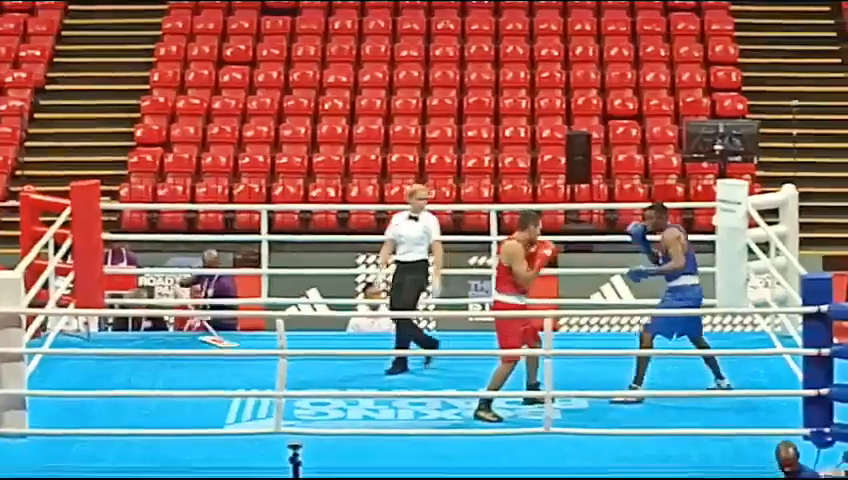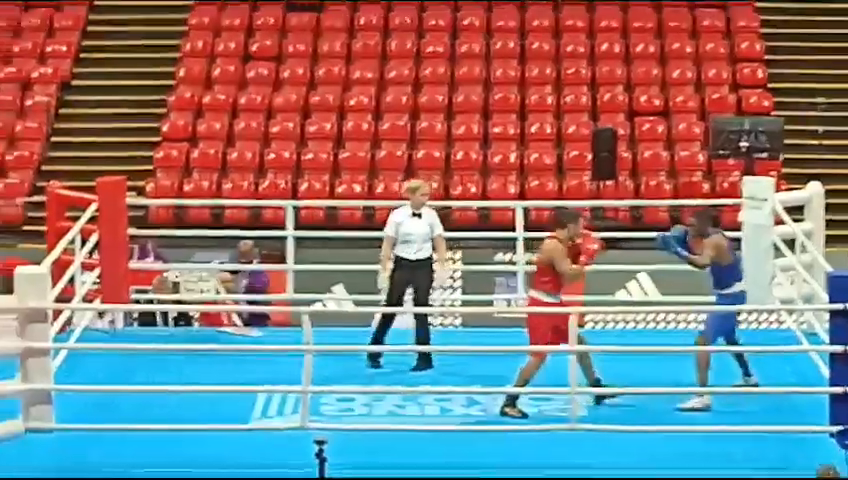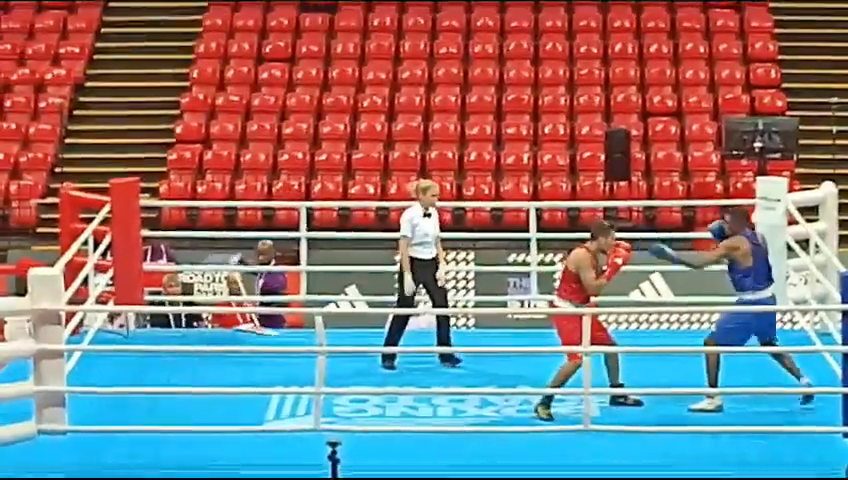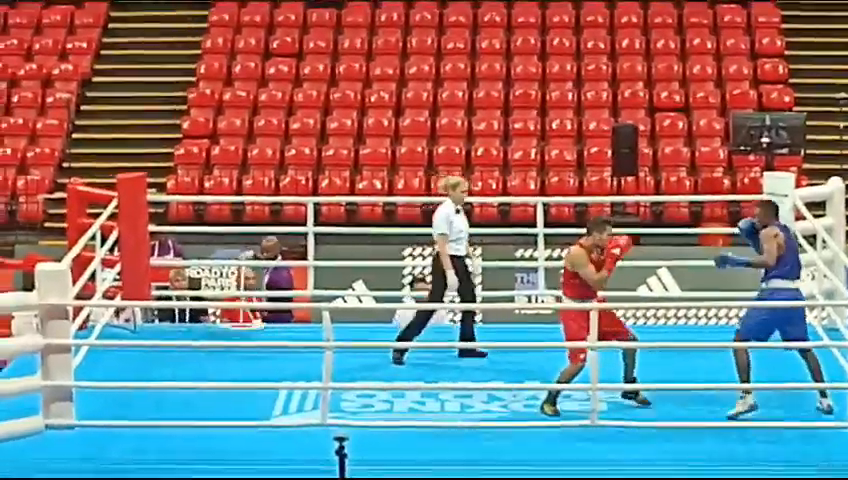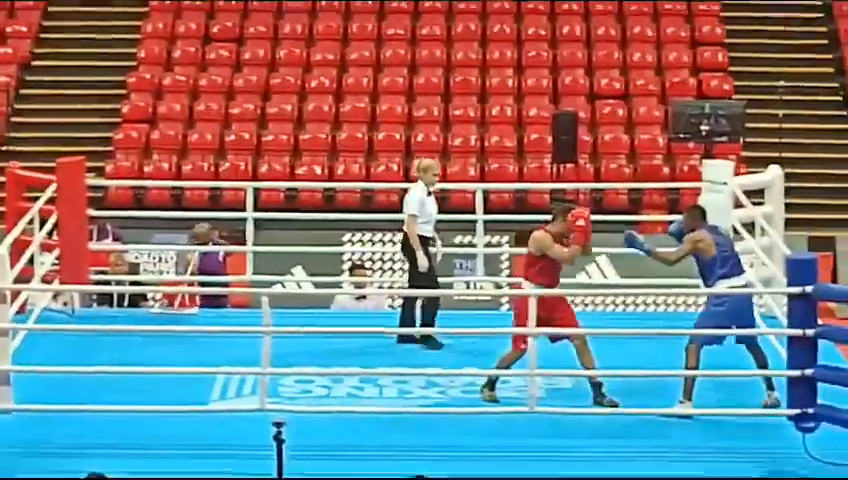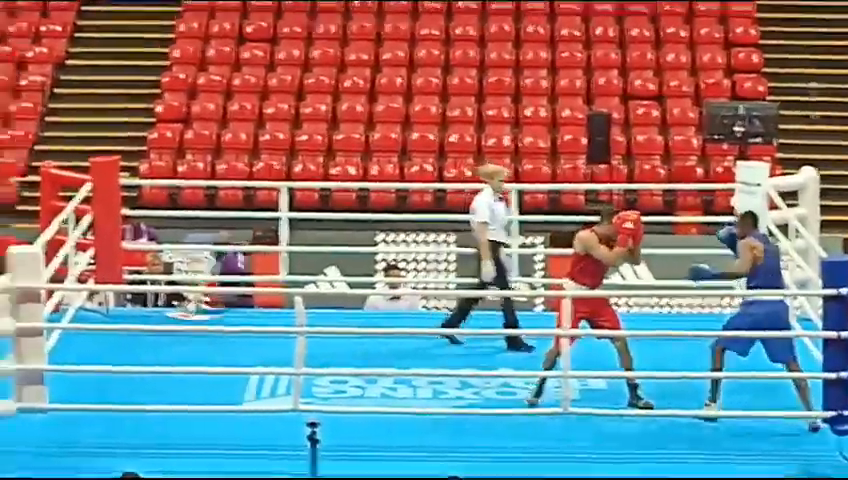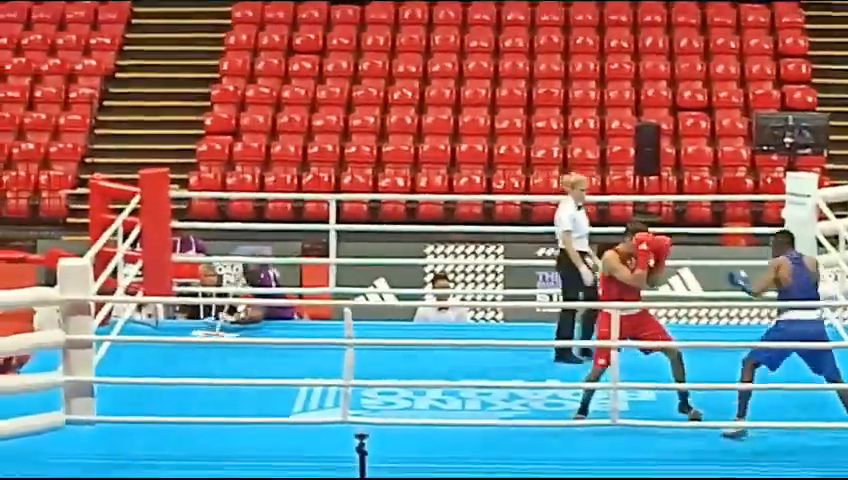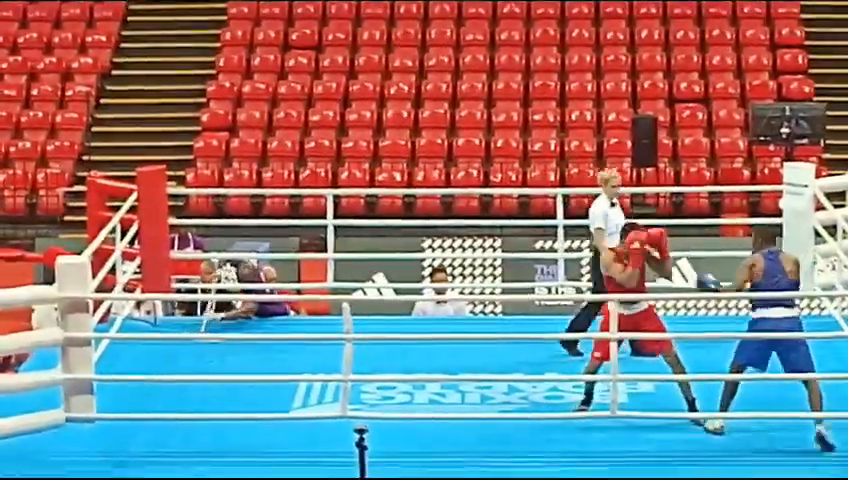
dt=0.3s
person 1, frame 1
left shoulder: (670, 234)
right shoulder: (673, 233)
left elbow: (679, 264)
right elbow: (660, 262)
left wrist: (648, 272)
right wrist: (642, 243)
left hip: (680, 292)
right hip: (692, 290)
left knee: (646, 334)
right knee: (696, 337)
left ankle: (636, 387)
right ankle: (721, 380)
person 1, frame 2
left shoulder: (713, 241)
right shoulder: (716, 238)
left elbow: (703, 263)
right elbow: (702, 260)
left wrist: (677, 251)
right wrist: (684, 246)
left hip: (730, 296)
right hip: (733, 294)
left knee: (703, 341)
right knee: (729, 337)
left ankle: (702, 397)
right ankle: (749, 377)
person 1, frame 3
left shoulder: (732, 243)
right shoulder: (759, 238)
left elbow: (700, 262)
left wrist: (670, 255)
left hip: (748, 304)
right hip: (767, 300)
left knee: (712, 344)
right knee: (770, 346)
left ankle: (713, 398)
right ankle: (802, 380)
person 1, frame 4
left shoulder: (768, 232)
right shoulder: (788, 232)
left elbow: (769, 261)
left wrist: (737, 261)
right wrist: (753, 239)
left hip: (773, 294)
right hip: (793, 294)
left knee: (740, 341)
right knee: (804, 348)
left ankle: (747, 396)
right ankle: (824, 398)
person 1, frame 5
left shoulder: (694, 237)
right shoulder: (721, 234)
left elbow: (671, 259)
left wrist: (643, 247)
left hip: (723, 296)
right hip: (742, 291)
left knee: (693, 347)
right knee: (752, 344)
left ankle: (685, 403)
right ankle: (771, 392)
person 1, frame 6
left shoulder: (745, 243)
right shoulder: (772, 245)
left elbow: (742, 270)
left wrist: (709, 273)
right wrist: (733, 245)
left hip: (755, 306)
right hip: (778, 307)
left knee: (719, 348)
right knee: (791, 362)
left ankle: (712, 405)
right ankle: (812, 414)
person 1, frame 7
left shoulder: (777, 263)
right shoulder: (812, 262)
left elbow: (757, 292)
left wrist: (741, 282)
left hip: (787, 326)
right hip: (814, 324)
left knee: (748, 365)
left ankle: (739, 422)
person 1, frame 8
left shoulder: (752, 261)
right shoulder: (793, 260)
left elbow: (734, 291)
left hip: (762, 323)
right hip: (790, 322)
left knee: (736, 369)
right knee: (809, 378)
left ankle: (719, 420)
right ankle: (819, 427)
person 2, frame 1
left shoulder: (519, 245)
right shoulder: (514, 247)
left elbow: (524, 271)
right elbow: (525, 282)
left wrist: (536, 256)
right wrist: (540, 261)
left hip: (517, 305)
right hip: (508, 306)
left knee: (534, 343)
right knee: (511, 359)
left ankle: (532, 392)
right ankle: (483, 406)
person 2, frame 2
left shoulder: (562, 243)
right shoulder: (554, 246)
left elbow: (568, 266)
right elbow: (571, 277)
left wrist: (580, 250)
right wrist: (587, 255)
left hip: (554, 302)
right hip: (541, 304)
left knee: (579, 343)
right knee: (538, 356)
left ankle: (597, 389)
right ankle: (509, 403)
person 2, frame 3
left shoulder: (593, 255)
right shoulder: (581, 255)
left elbow: (596, 280)
right elbow: (593, 289)
left wrist: (613, 263)
right wrist: (613, 267)
left hip: (582, 310)
right hip: (566, 312)
left knee: (610, 347)
right knee: (577, 360)
left ankle: (617, 394)
right ankle: (544, 402)
person 2, frame 4
left shoulder: (595, 249)
right shoulder: (577, 253)
left elbow: (600, 271)
right elbow: (597, 283)
left wrist: (613, 253)
right wrist: (612, 257)
left hip: (593, 305)
right hip: (575, 310)
left knee: (629, 340)
right knee: (579, 361)
left ankle: (630, 388)
right ankle: (549, 400)
person 2, frame 5
left shoulder: (563, 236)
right shoulder: (540, 237)
left elbow: (585, 252)
right elbow: (569, 258)
left wrist: (585, 230)
right wrist: (579, 230)
left hip: (552, 296)
right hip: (531, 297)
left knee: (580, 340)
right knee: (520, 348)
left ankle: (598, 393)
right ankle: (489, 386)
person 2, frame 6
left shoulder: (611, 239)
right shoulder: (586, 237)
left elbow: (635, 260)
right elbow: (613, 261)
left wrist: (635, 236)
right wrist: (625, 233)
left hip: (595, 296)
right hip: (574, 296)
left knee: (621, 342)
right knee: (560, 346)
left ankle: (633, 395)
right ankle: (538, 391)
person 2, frame 7
left shoulder: (636, 255)
right shoulder: (611, 257)
left elbow: (653, 281)
right elbow: (636, 283)
left wrist: (661, 257)
right wrist: (644, 254)
left hip: (638, 313)
right hip: (613, 316)
left knee: (674, 352)
right knee: (599, 367)
left ankle: (684, 402)
right ankle: (583, 409)
person 2, frame 8
left shoulder: (643, 251)
right shoulder: (608, 257)
left elbow: (666, 273)
right elbow: (629, 282)
left wrist: (663, 248)
right wrist: (636, 253)
left hip: (641, 310)
right hip: (616, 313)
left knee: (671, 355)
right knee: (596, 361)
left ankle: (692, 406)
right ankle: (587, 399)
person 3, frame 1
left shoulder: (430, 220)
right shoulder: (398, 218)
left elbow: (437, 250)
right elbow: (388, 246)
left wrist: (437, 277)
right wrist: (381, 270)
left hip: (418, 269)
right hip: (400, 269)
left knee: (404, 312)
right knee: (396, 312)
left ankle: (401, 362)
right ankle: (428, 343)
person 3, frame 2
left shoulder: (431, 214)
right shoulder: (397, 215)
left elbow: (439, 242)
right elbow: (387, 245)
left wrist: (441, 267)
right wrist: (383, 272)
left hip: (423, 266)
right hip: (402, 265)
left knee: (421, 309)
right knee: (391, 308)
left ankle: (424, 358)
right ankle: (375, 352)
person 3, frame 3
left shoulder: (433, 214)
right shoulder: (409, 215)
right elbow: (403, 248)
left wrist: (441, 266)
right wrist: (407, 276)
left hip: (430, 265)
right hip: (413, 265)
left knee: (442, 306)
right knee: (403, 311)
left ankle: (446, 353)
right ankle: (388, 356)
person 3, frame 4
left shoulder: (459, 210)
right shoulder: (443, 212)
right elbow: (441, 245)
right wrist: (449, 272)
left hip: (459, 262)
right hip: (445, 263)
left knee: (469, 302)
left ankle: (467, 347)
right ankle: (400, 347)
person 3, frame 5
left shoulder: (427, 192)
right shoulder: (416, 194)
right elbow: (411, 226)
left wrist: (434, 242)
right wrist: (420, 254)
left hip: (422, 243)
right hip: (414, 244)
left knee: (415, 288)
right knee: (431, 287)
left ankle: (404, 333)
right ankle: (426, 335)
person 3, frame 6
left shoulder: (497, 198)
right shoulder: (484, 201)
right elbow: (481, 234)
left wrist: (501, 251)
right wrist: (487, 261)
left hip: (493, 249)
right hip: (487, 250)
left knee: (478, 292)
right knee: (505, 292)
left ankle: (449, 327)
right ankle: (513, 340)
person 3, frame 7
left shoulder: (578, 207)
right shoulder: (566, 210)
right elbow: (568, 244)
left wrist: (592, 259)
right wrist: (583, 268)
left hip: (581, 258)
right hip: (569, 261)
left knee: (592, 302)
right knee: (570, 305)
left ankle: (585, 346)
right ankle: (562, 351)
person 3, frame 8
left shoulder: (615, 203)
right shoulder: (599, 207)
right elbow: (599, 240)
right hip: (603, 257)
right knee: (597, 301)
left ankle: (636, 346)
right ankle: (570, 340)
